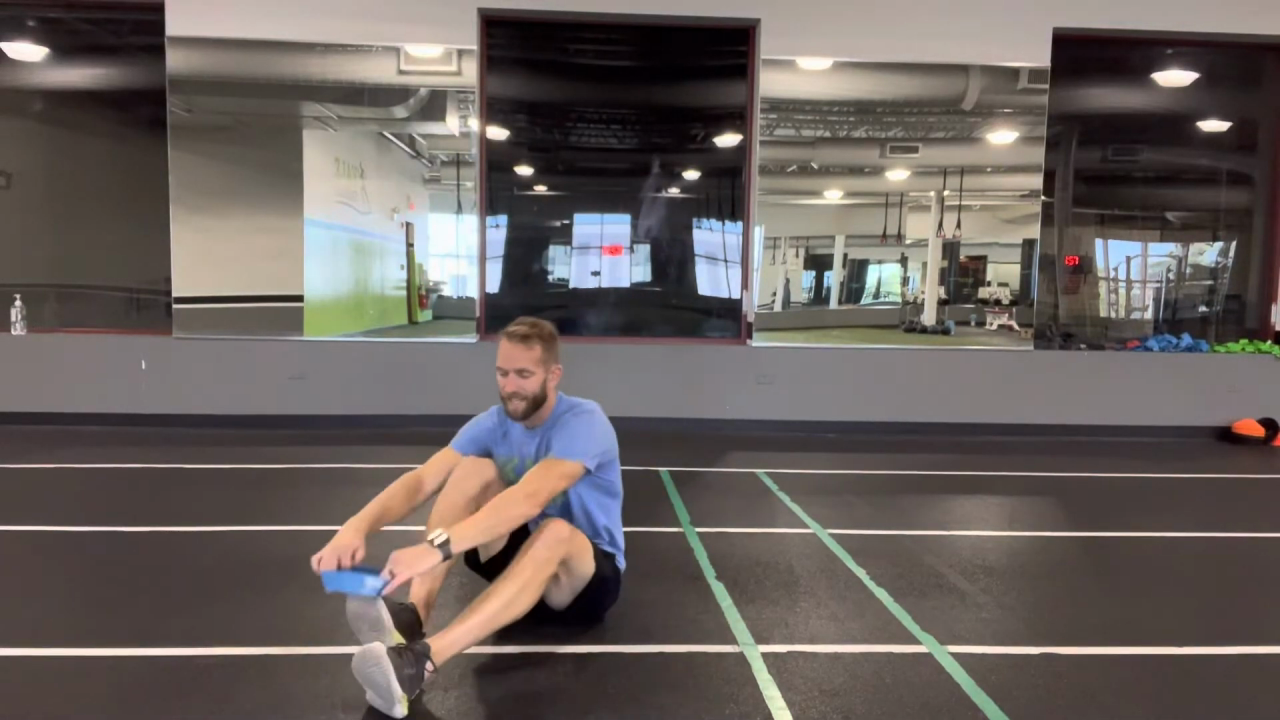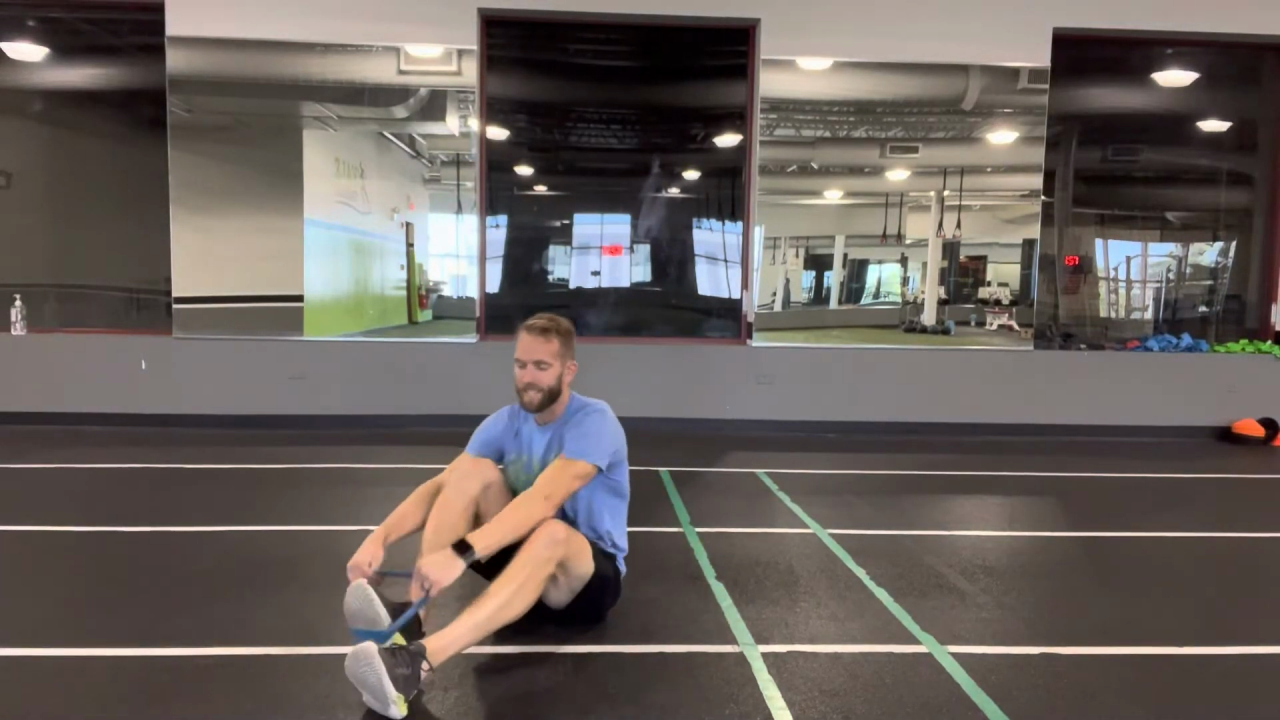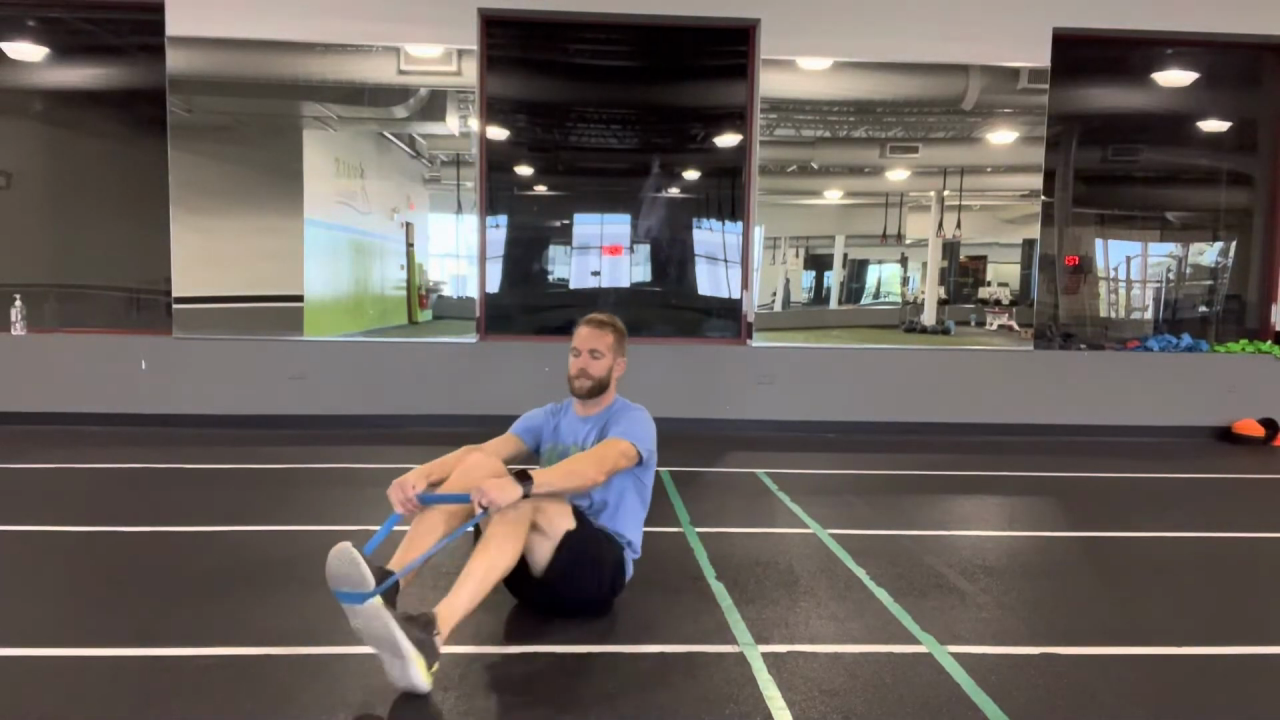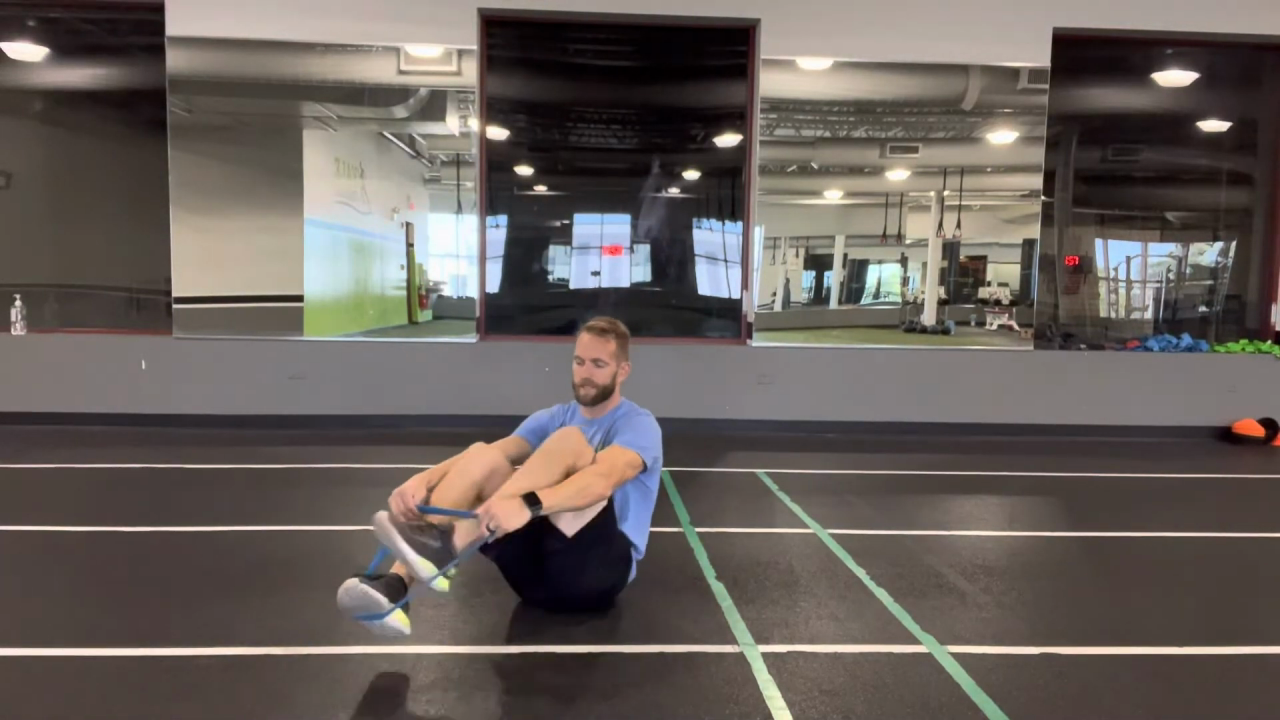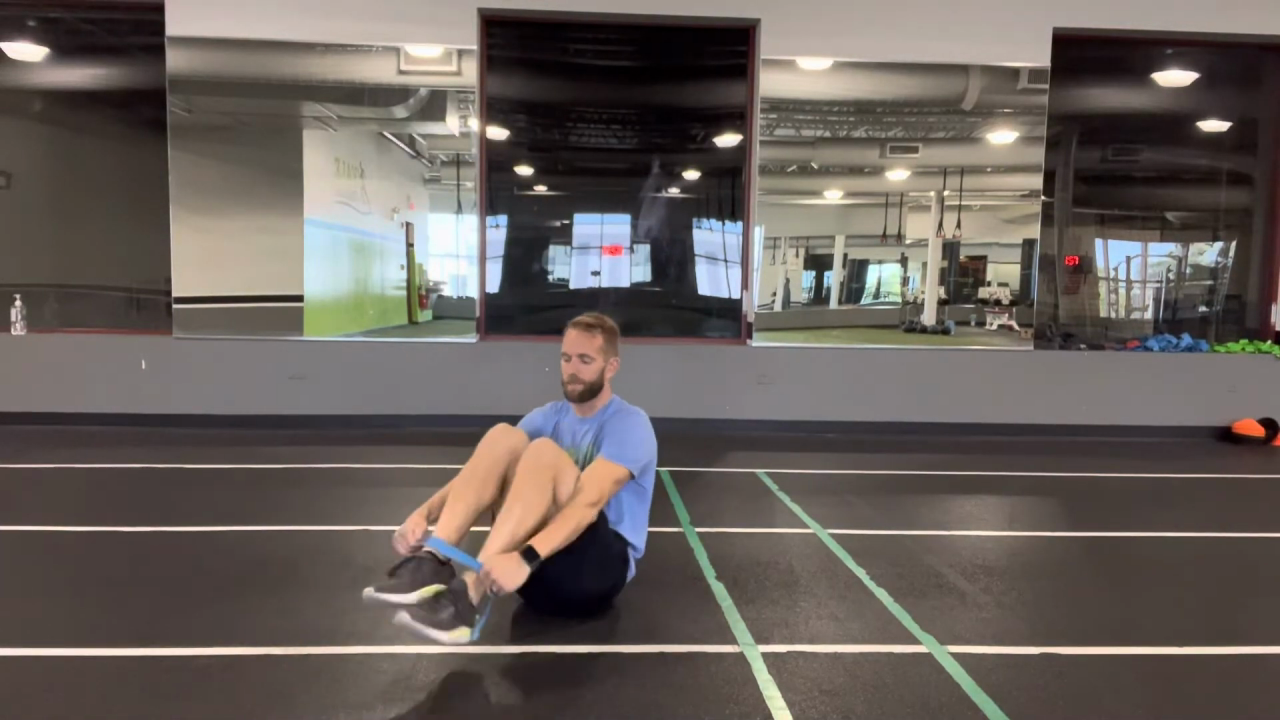
dt=0.4s
person 1, frame 1
left shoulder: (583, 423)
right shoulder: (494, 423)
left elbow: (529, 499)
right elbow: (422, 481)
left wrist: (436, 548)
right wrist: (358, 525)
left hip: (588, 573)
right hip: (523, 559)
left knee: (556, 532)
right knee: (473, 469)
left ankle: (422, 660)
right ankle: (413, 617)
person 1, frame 2
left shoulder: (595, 423)
right shoulder: (505, 423)
left elbow: (544, 501)
right elbow: (441, 487)
left wrist: (460, 553)
right wrist: (379, 538)
left hip: (591, 573)
right hip: (524, 559)
left knee: (553, 534)
right knee: (473, 470)
left ankle: (418, 662)
right ankle: (410, 618)
person 1, frame 3
left shoulder: (633, 420)
right shoulder: (548, 418)
left elbow: (595, 470)
right elbow: (484, 450)
left wrist: (520, 484)
right wrist: (423, 473)
left hip: (600, 564)
right hip: (535, 560)
left knee: (524, 504)
right knee: (480, 464)
left ankle: (429, 635)
right ankle: (387, 586)
person 1, frame 4
left shoulder: (639, 426)
right shoulder: (552, 418)
left elbow: (601, 480)
right elbow: (496, 452)
left wrist: (527, 505)
right wrist: (425, 480)
left hip: (594, 568)
right hip: (538, 557)
left knee: (569, 440)
right knee: (482, 457)
left ankle: (448, 544)
right ankle: (397, 585)
person 1, frame 5
left shoulder: (630, 425)
right shoulder: (546, 418)
left elbow: (588, 503)
right elbow: (484, 472)
left wrist: (525, 558)
right wrist: (423, 513)
left hip: (598, 569)
right hip: (538, 564)
left knee: (545, 451)
right knee: (505, 437)
left ankle: (466, 593)
right ankle: (431, 563)
